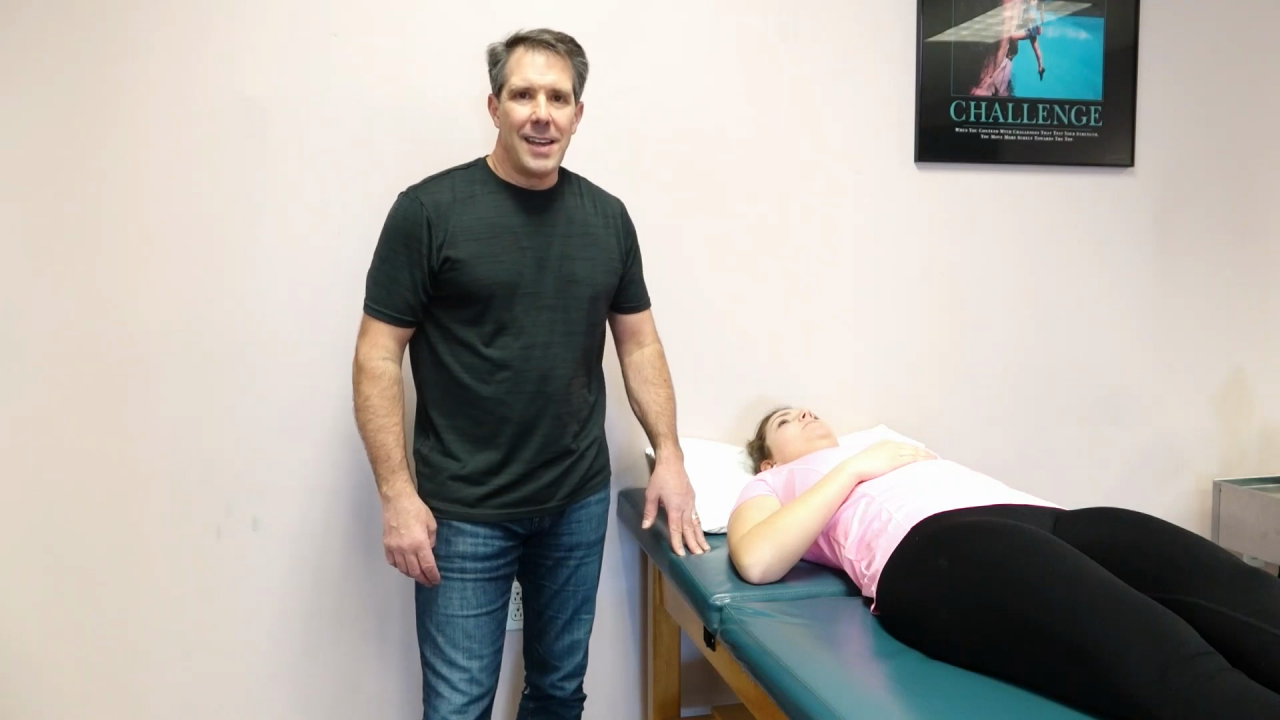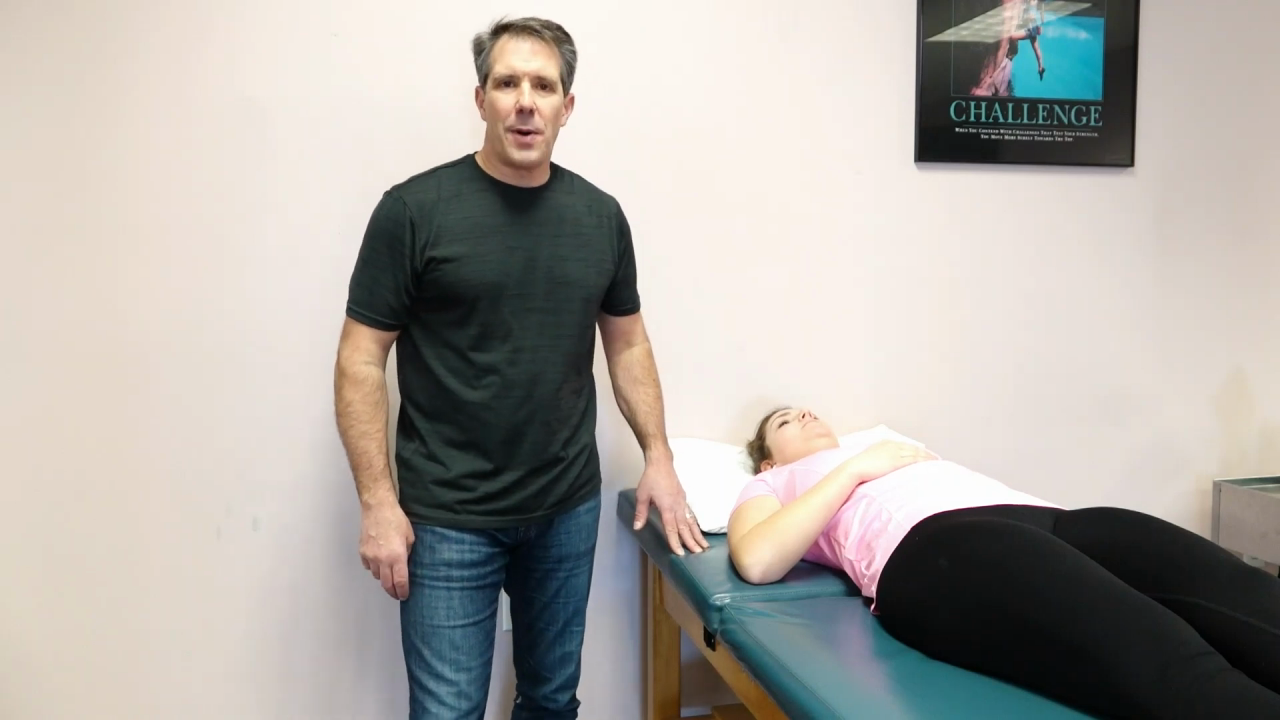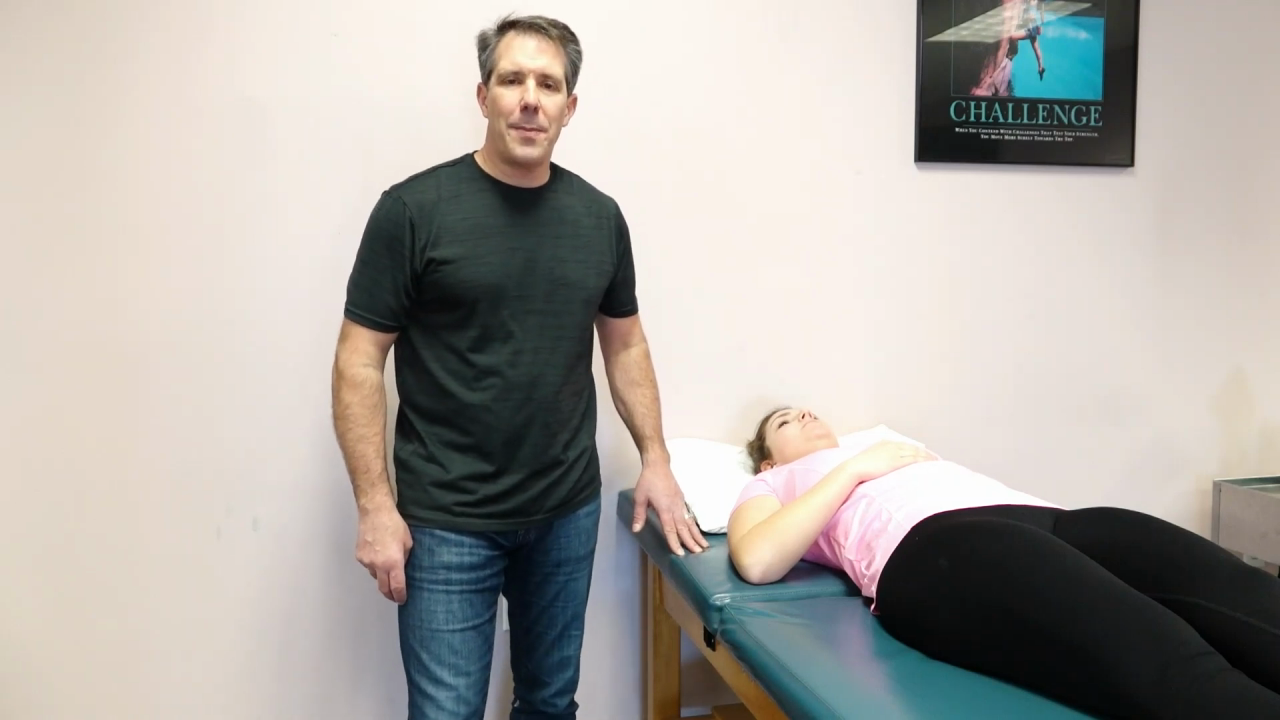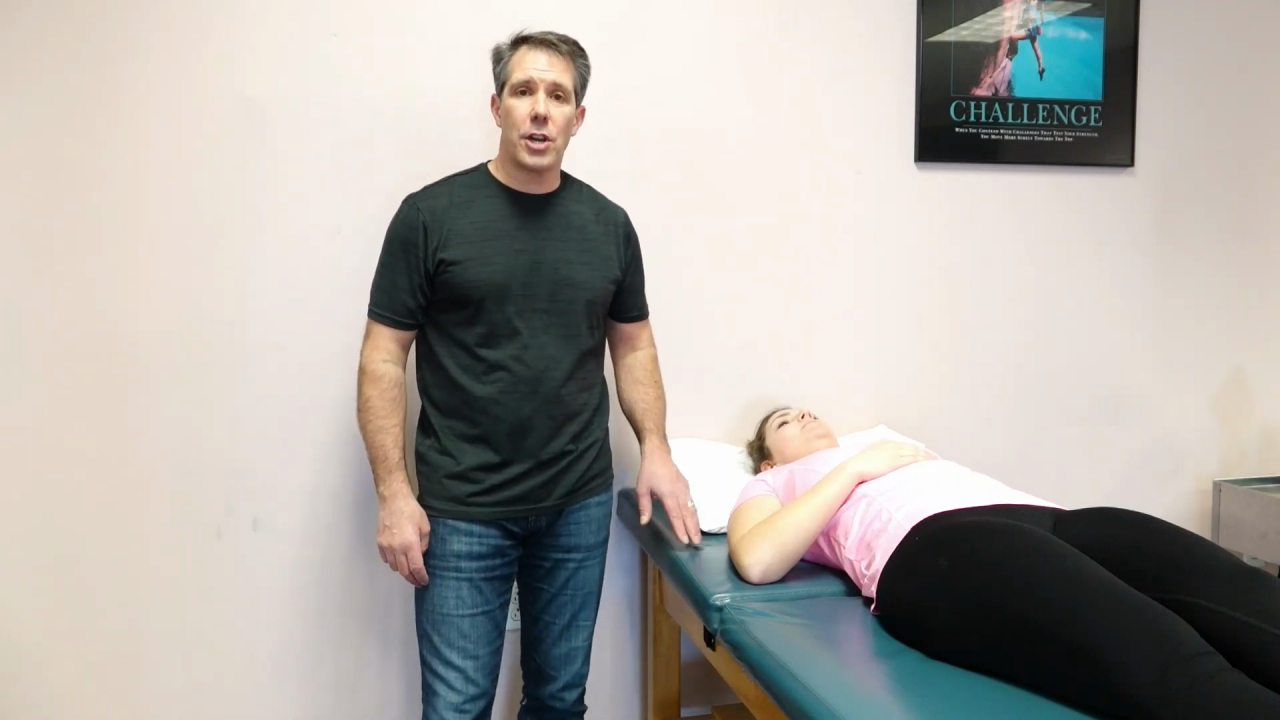
dt=1s
person 1, frame 1
left shoulder: (607, 216)
right shoulder: (428, 210)
left elbow: (639, 343)
right elbow: (378, 357)
left wrist: (668, 456)
right wrist: (397, 494)
left hip: (580, 501)
right hip: (465, 510)
person 1, frame 2
left shoulder: (600, 214)
right shoulder: (414, 209)
left elbow: (627, 343)
right elbow: (361, 360)
left wrist: (657, 457)
right wrist: (378, 501)
left hip: (569, 507)
right hip: (449, 517)
person 1, frame 3
left shoulder: (599, 216)
right shoulder: (414, 209)
left elbow: (625, 344)
right elbow: (359, 363)
left wrist: (655, 460)
right wrist: (375, 505)
left hip: (569, 510)
right hip: (448, 521)
person 1, frame 4
left shoulder: (608, 223)
right shoulder: (430, 214)
left elbow: (633, 345)
right elbow: (383, 359)
left wrist: (654, 448)
right wrist: (393, 493)
left hip: (579, 503)
right hip: (463, 510)
person 2, frame 1
left shoulder: (883, 439)
right shoulder: (773, 483)
right elbow: (757, 561)
right wrist: (854, 468)
right hip: (932, 543)
right knee: (1166, 664)
person 2, frame 2
left shoulder: (883, 438)
right shoulder: (774, 484)
right elbow: (757, 562)
right wrist: (855, 469)
right hip: (932, 543)
right knee: (1168, 666)
person 2, frame 3
left shoulder: (883, 438)
right shoulder: (774, 482)
right elbow: (757, 561)
right wrist: (854, 469)
right hip: (933, 544)
right knee: (1169, 665)
person 2, frame 4
left shoulder: (883, 438)
right shoulder: (773, 483)
right elbow: (757, 561)
right wrist: (854, 469)
right hip: (934, 543)
right knee: (1169, 666)
